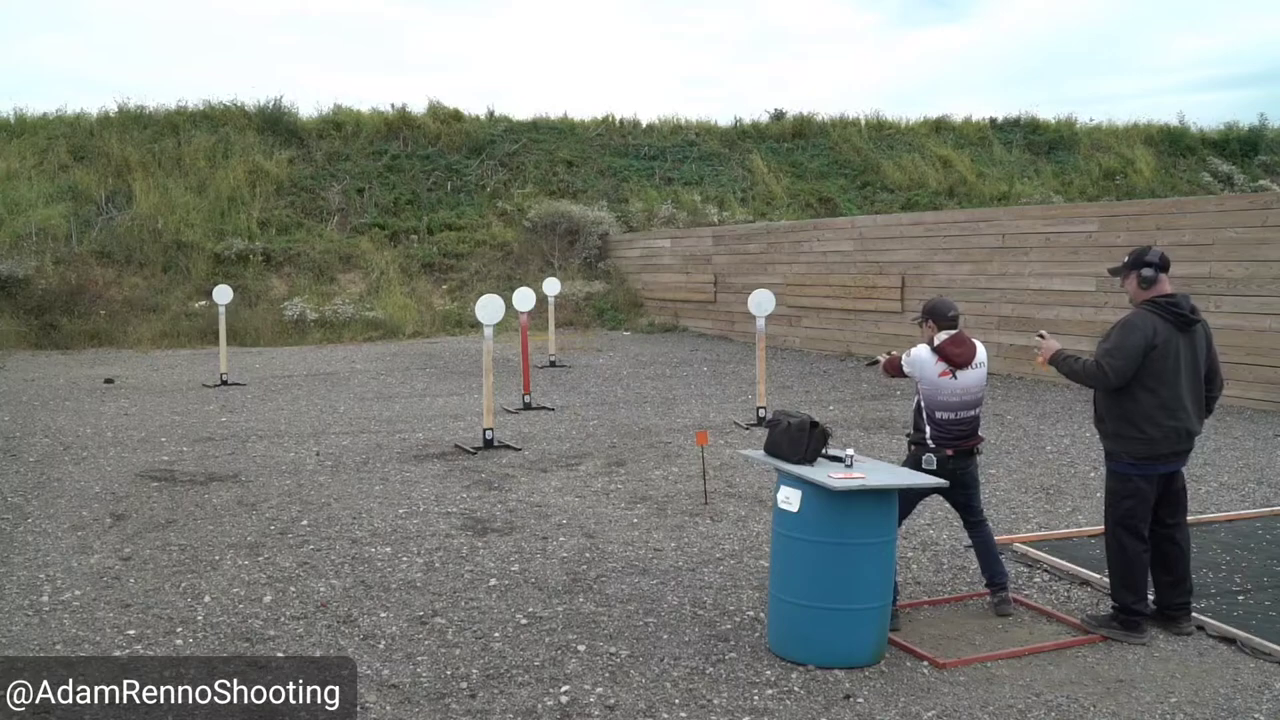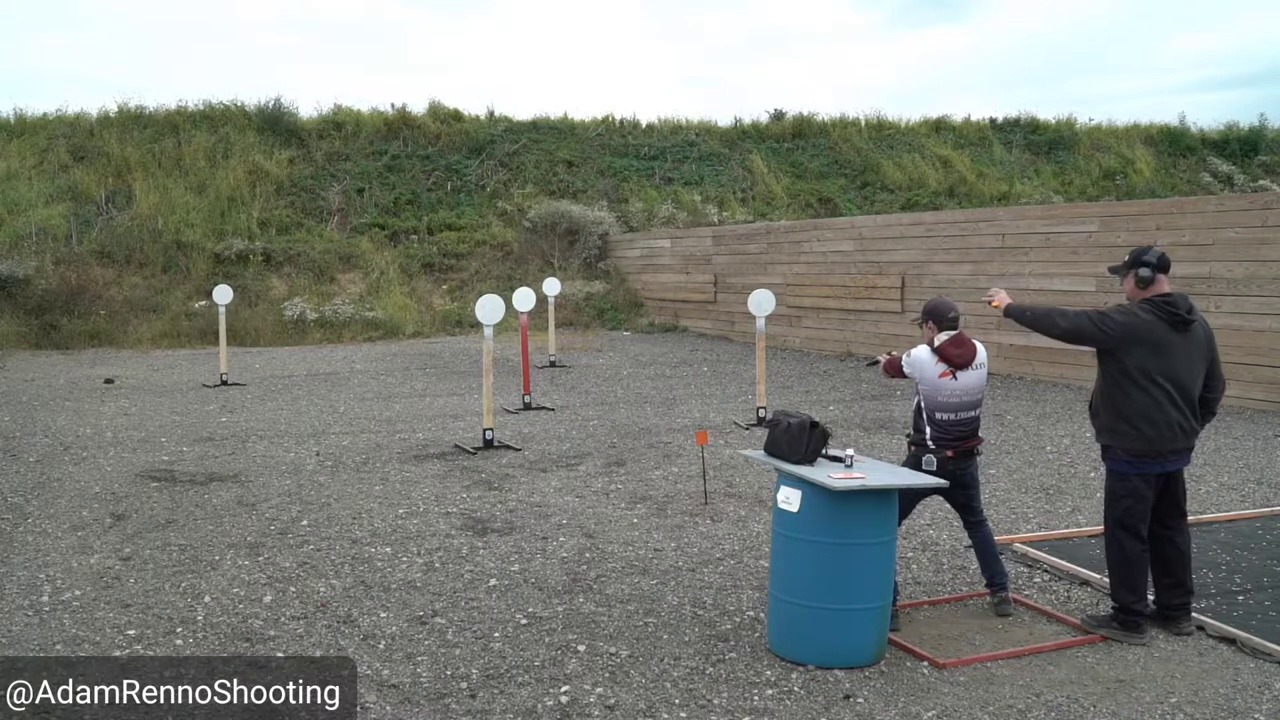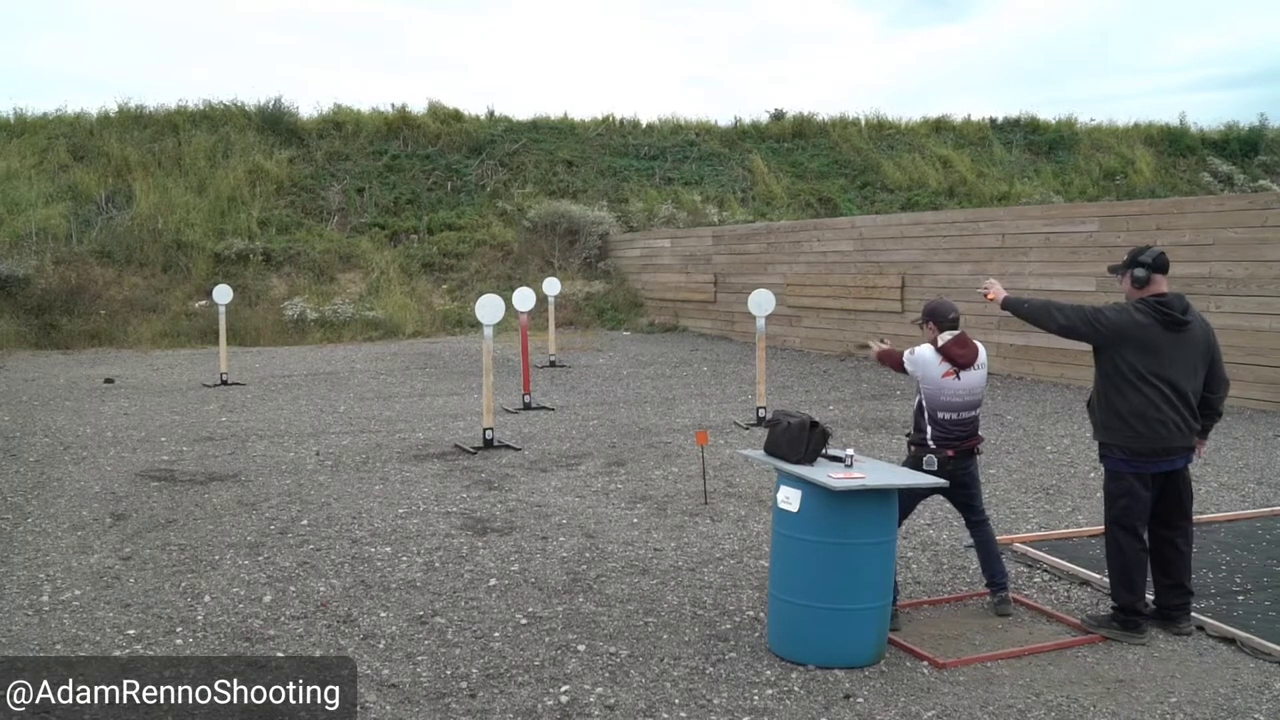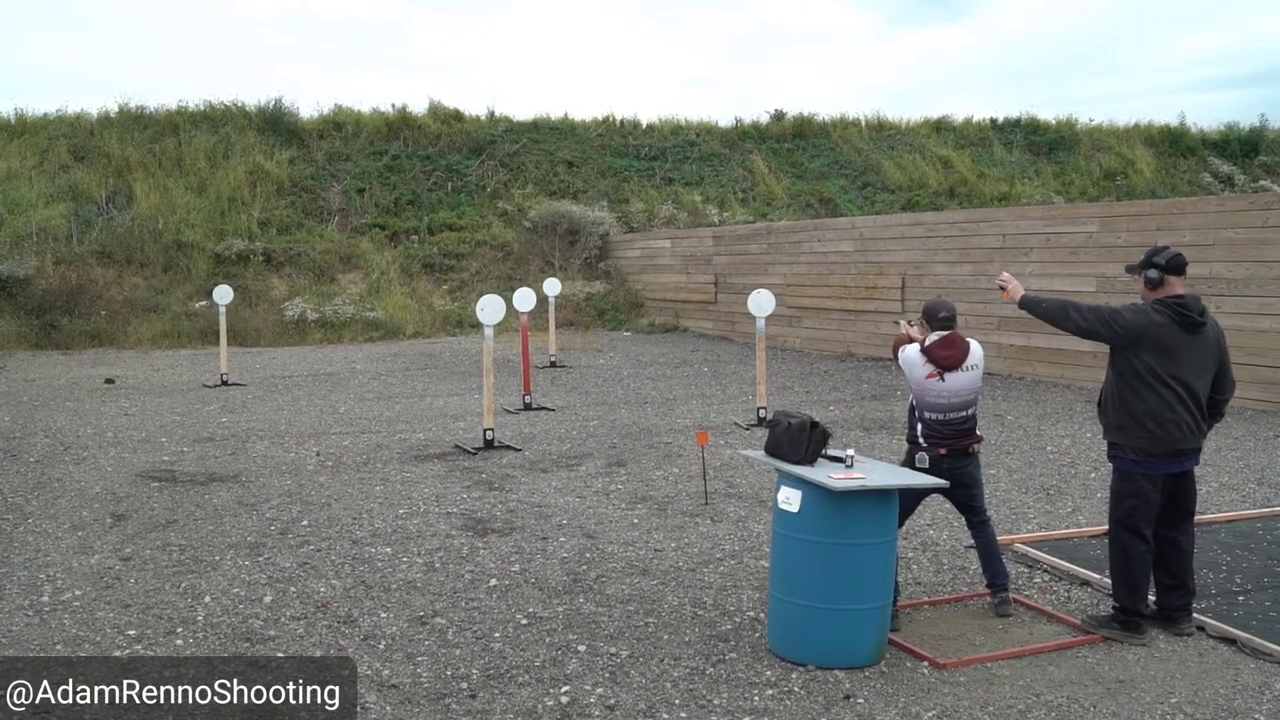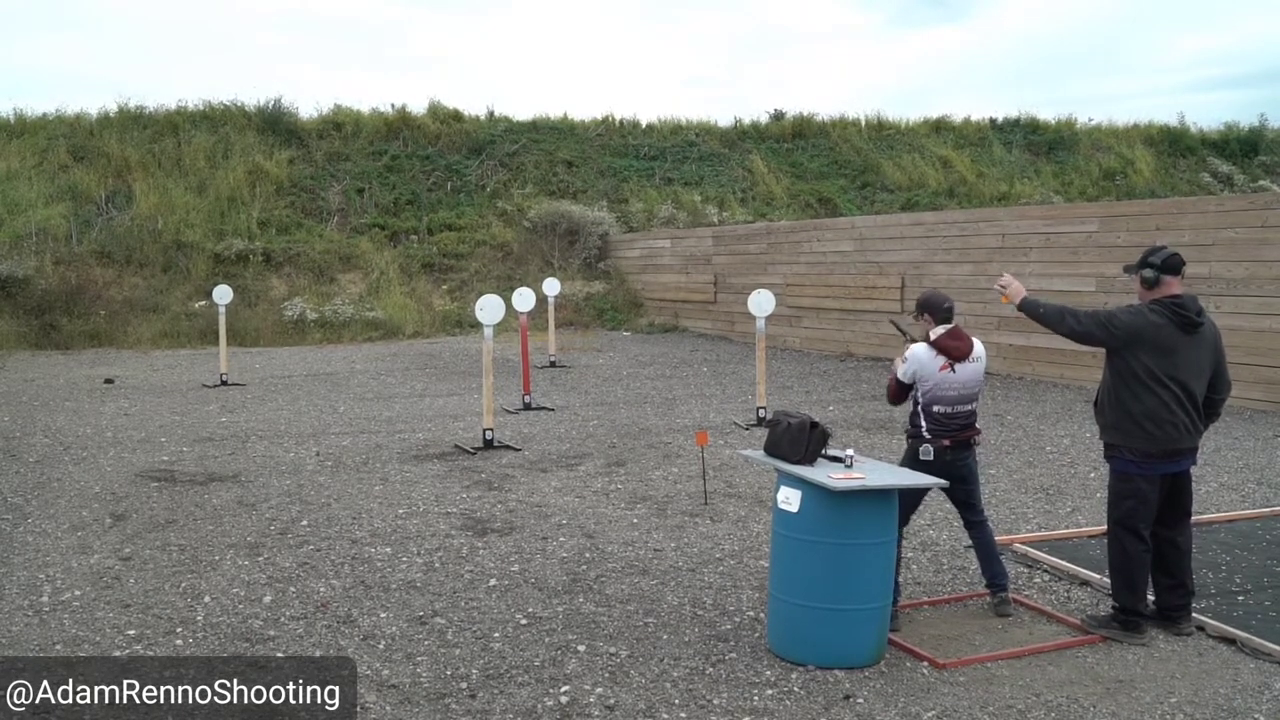
dt=1s
person 1, frame 1
left shoulder: (1139, 323)
right shoulder: (1195, 324)
left elbow: (1105, 374)
right elbow: (1213, 383)
left wrist: (1057, 355)
left hip: (1136, 451)
right hip: (1174, 447)
left knee: (1127, 532)
right knee: (1169, 527)
left ankle: (1130, 619)
right ankle: (1176, 610)
person 1, frame 2
left shoulder: (1129, 321)
right shoulder: (1197, 325)
left elbow: (1065, 323)
right elbow: (1214, 387)
left wrist: (1010, 307)
right wrist: (1190, 428)
left hip: (1134, 452)
right hip: (1175, 449)
left knee: (1126, 532)
right knee: (1170, 528)
left ankle: (1130, 619)
right ankle: (1176, 611)
person 1, frame 3
left shoulder: (1122, 320)
right shoulder: (1198, 324)
left elbow: (1059, 316)
right elbow: (1217, 385)
left wrist: (1007, 300)
right wrist: (1201, 430)
left hip: (1131, 451)
right hip: (1177, 449)
left knee: (1126, 532)
right knee: (1172, 530)
left ankle: (1129, 618)
right ankle: (1175, 610)
person 1, frame 4
left shoulder: (1138, 320)
right shoulder: (1209, 327)
left elbow: (1076, 316)
right elbow: (1223, 388)
left wrist: (1023, 298)
right wrist: (1199, 428)
left hip: (1141, 451)
right hip: (1183, 450)
left knee: (1131, 532)
right knee: (1176, 530)
left ankle: (1129, 619)
right ankle: (1177, 611)
person 1, frame 5
left shoulder: (1136, 322)
right shoulder: (1206, 326)
left elbow: (1075, 322)
right elbow: (1219, 389)
left wrist: (1023, 301)
left hip: (1138, 452)
right hip: (1180, 450)
left knee: (1130, 532)
right knee: (1173, 530)
left ankle: (1129, 619)
right ankle: (1176, 611)
person 2, frame 1
left shoulder: (922, 356)
right shoulder: (979, 352)
left elbow: (893, 367)
left wrist: (885, 361)
right wrist: (897, 360)
left hip: (926, 461)
right hip: (964, 461)
right knee: (977, 523)
left ankle: (887, 606)
right ankle: (1001, 593)
person 2, frame 2
left shoulder: (921, 357)
right shoulder: (979, 353)
left elbow: (893, 368)
left wrist: (885, 362)
right wrist: (898, 360)
left hip: (926, 462)
right hip: (964, 461)
right knee: (976, 523)
left ankle: (887, 606)
right ankle: (1000, 594)
person 2, frame 3
left shoulder: (925, 355)
right shoulder: (978, 352)
left elbow: (897, 360)
left wrist: (879, 352)
right wrist: (892, 352)
left hip: (927, 461)
right hip: (964, 460)
right knee: (978, 522)
left ankle: (886, 605)
right ankle: (1001, 594)
person 2, frame 4
left shoulder: (912, 355)
right shoulder: (975, 351)
left wrist: (907, 336)
right wrist: (920, 340)
left hip: (923, 461)
right hip: (964, 460)
right knee: (980, 523)
left ankle: (887, 606)
right ankle: (1001, 594)
person 2, frame 5
left shoulder: (917, 354)
right shoulder: (977, 349)
left elbow: (895, 396)
left wrist: (900, 368)
left hip: (924, 454)
right hip: (963, 453)
right knee: (976, 521)
left ankle: (887, 605)
right ankle: (1000, 594)
